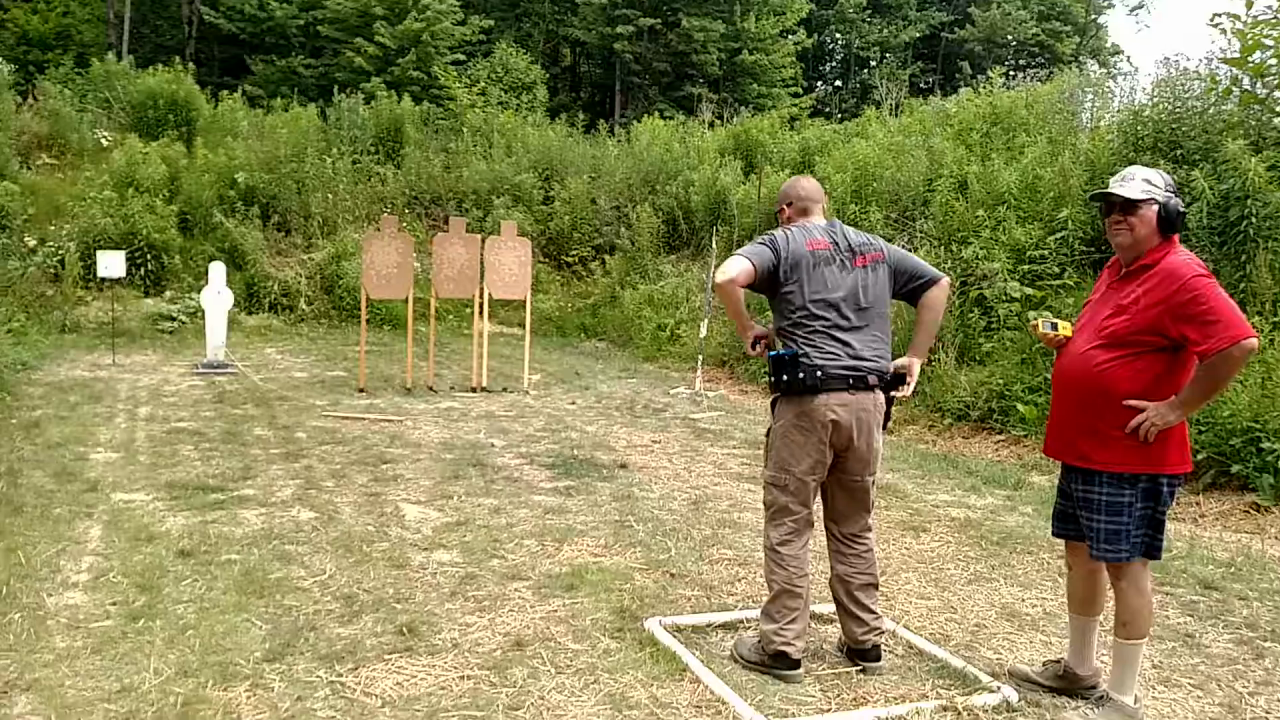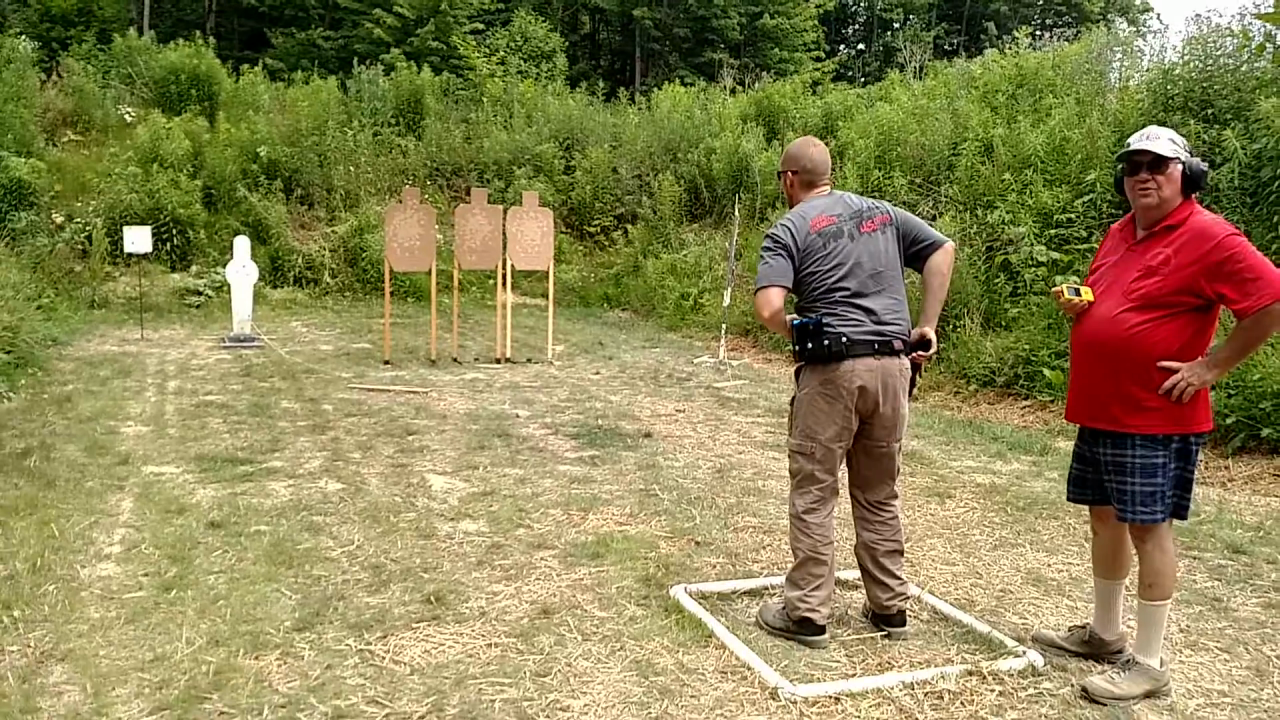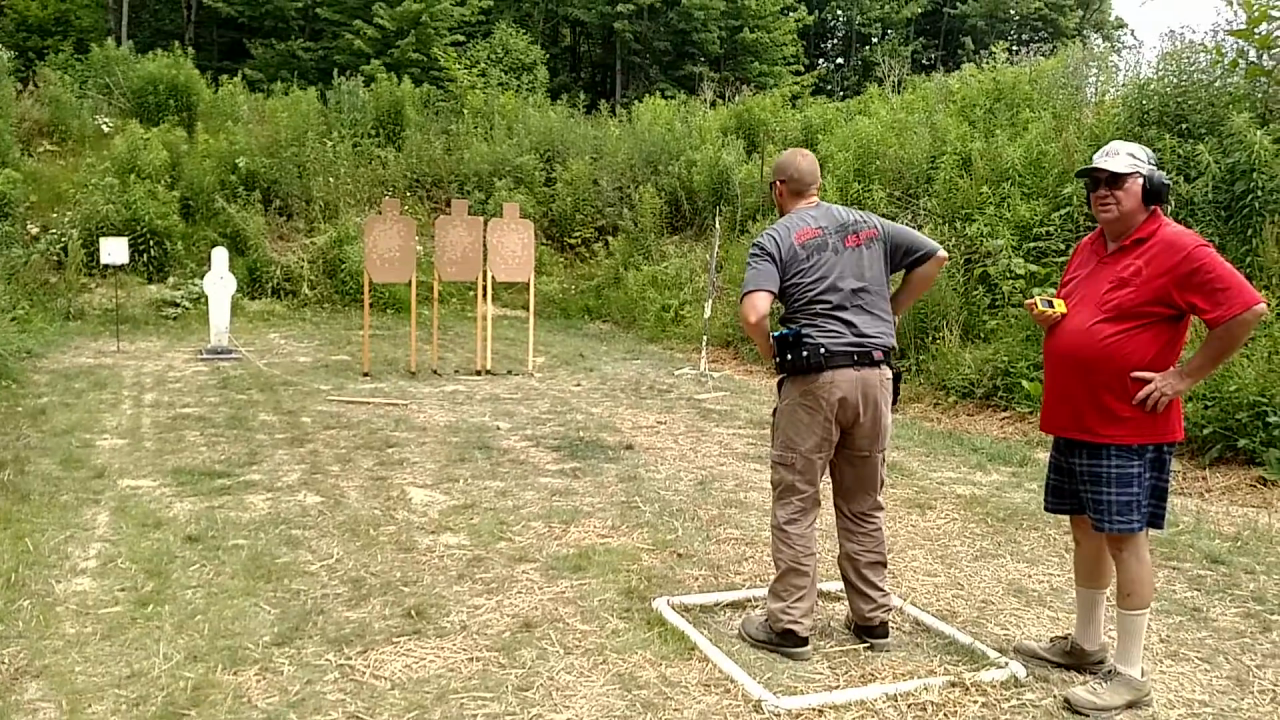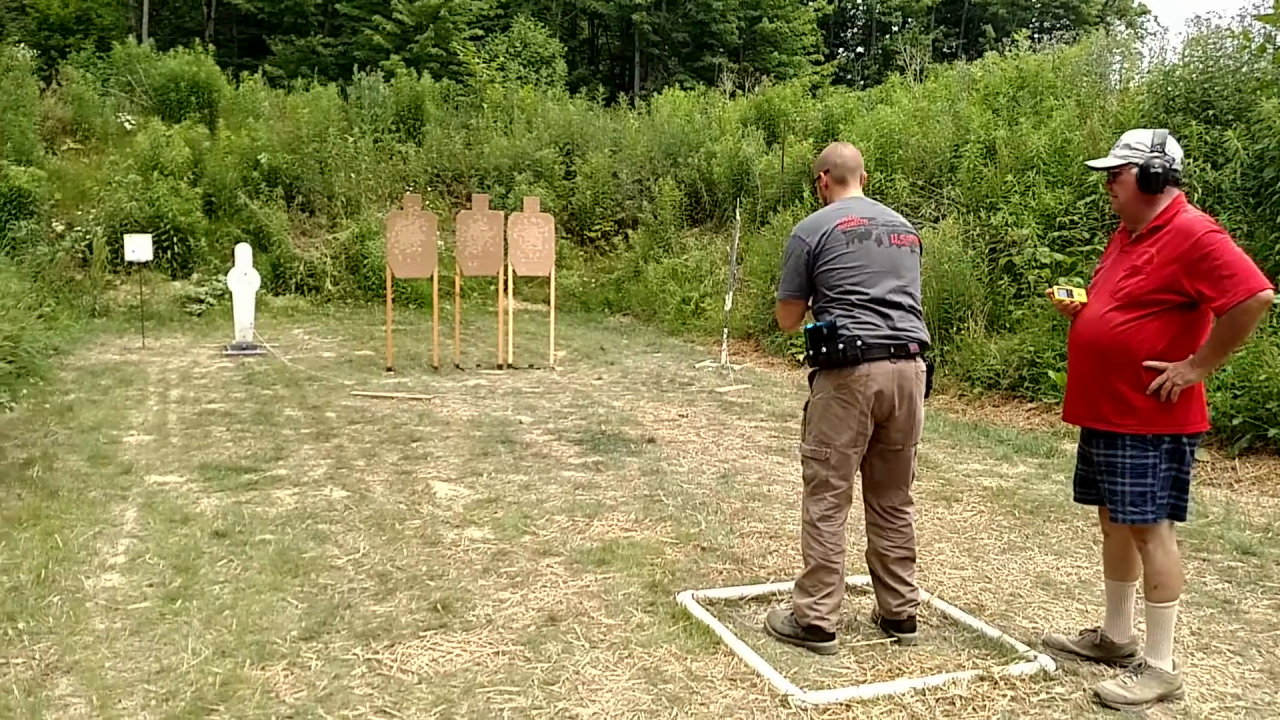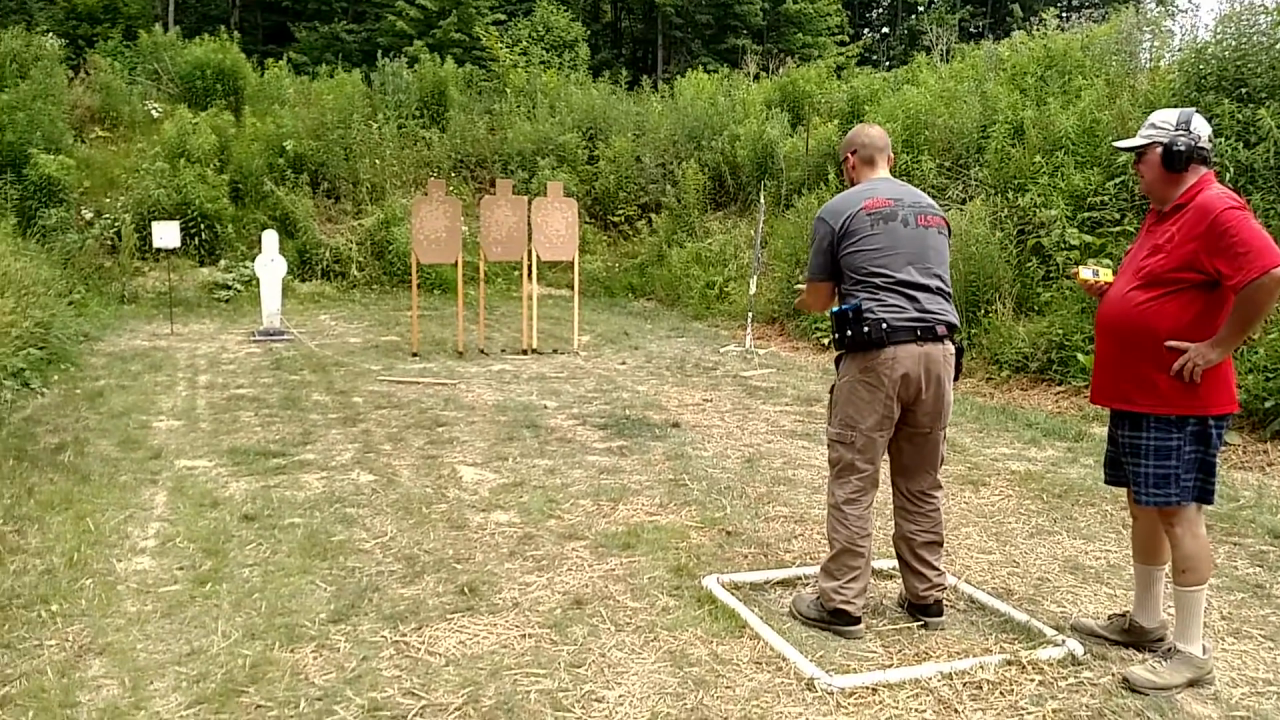
dt=0.5s
person 1, frame 1
left shoulder: (1181, 277)
right shoulder: (1117, 269)
left elbow: (1239, 343)
left wrist: (1177, 408)
right wrist: (1064, 344)
left hip: (1131, 457)
right hip: (1085, 449)
left knee: (1125, 565)
right knee: (1081, 555)
right ankle: (1078, 668)
person 1, frame 2
left shoulder: (1210, 237)
right shoulder: (1118, 234)
left wrist: (1211, 367)
right wrist: (1077, 308)
left hip: (1156, 417)
right hip: (1099, 410)
left knee: (1149, 529)
right knee: (1105, 517)
left ankle: (1148, 663)
right ankle: (1104, 633)
person 1, frame 3
left shoulder: (1178, 249)
right shoulder: (1088, 247)
left elbow: (1247, 309)
left wrist: (1184, 376)
right wrist: (1049, 320)
left hip: (1128, 428)
right hip: (1074, 422)
left knee: (1124, 538)
right knee: (1085, 529)
left ankle: (1129, 673)
right ankle: (1084, 643)
person 1, frame 4
left shoulder: (1193, 234)
right shoulder: (1127, 234)
left wrist: (1197, 366)
right wrist: (1079, 309)
left hip: (1151, 418)
right hip: (1105, 411)
left knee: (1150, 529)
right knee: (1114, 520)
left ankle: (1161, 666)
right ankle: (1114, 636)
person 1, frame 5
left shoulder: (1215, 210)
right shoulder: (1162, 212)
left wrist: (1218, 347)
right wrist: (1108, 291)
left hip: (1178, 399)
right hip: (1136, 393)
left knee: (1178, 512)
right knee: (1144, 506)
left ankle: (1189, 651)
right ankle: (1145, 621)
person 2, frame 1
left shoulder: (783, 242)
right shoulder: (875, 247)
left elbow: (727, 277)
right elbow: (938, 285)
left wrist: (747, 331)
right wrist: (915, 357)
left hip: (809, 401)
right hip: (867, 401)
left knee: (788, 525)
right knee: (854, 526)
left ankle: (782, 647)
right ankle: (864, 640)
person 2, frame 2
left shoulder: (788, 230)
right shoulder: (880, 212)
left elbow: (768, 309)
right elbow: (943, 250)
left wrist: (794, 333)
right wrist: (926, 326)
left hip: (833, 370)
right hip: (892, 365)
left knee: (813, 494)
right knee: (880, 493)
left ankle: (807, 613)
right ankle: (889, 606)
person 2, frame 3
left shoulder: (774, 239)
right shoulder: (868, 225)
left elbow: (754, 314)
right elbow: (935, 257)
left wrist: (772, 352)
right wrist: (891, 308)
left hip: (815, 380)
right hip: (874, 376)
left knee: (795, 505)
right knee: (863, 504)
left ankle: (789, 625)
right ankle: (872, 617)
person 2, frame 4
left shoulder: (813, 229)
right shoulder: (904, 229)
left elbow: (788, 318)
left wrist: (810, 301)
left hip: (850, 372)
right hip: (909, 368)
left knee: (827, 498)
right knee: (893, 499)
left ankle: (815, 619)
right ankle: (900, 611)
person 2, frame 5
left shoulder: (838, 211)
right shoulder: (932, 208)
left elbow: (819, 300)
left wrist: (808, 298)
left hip: (877, 355)
right hip: (937, 351)
left knee: (853, 483)
right knee: (921, 482)
left ankle: (841, 603)
right ankle: (926, 596)
